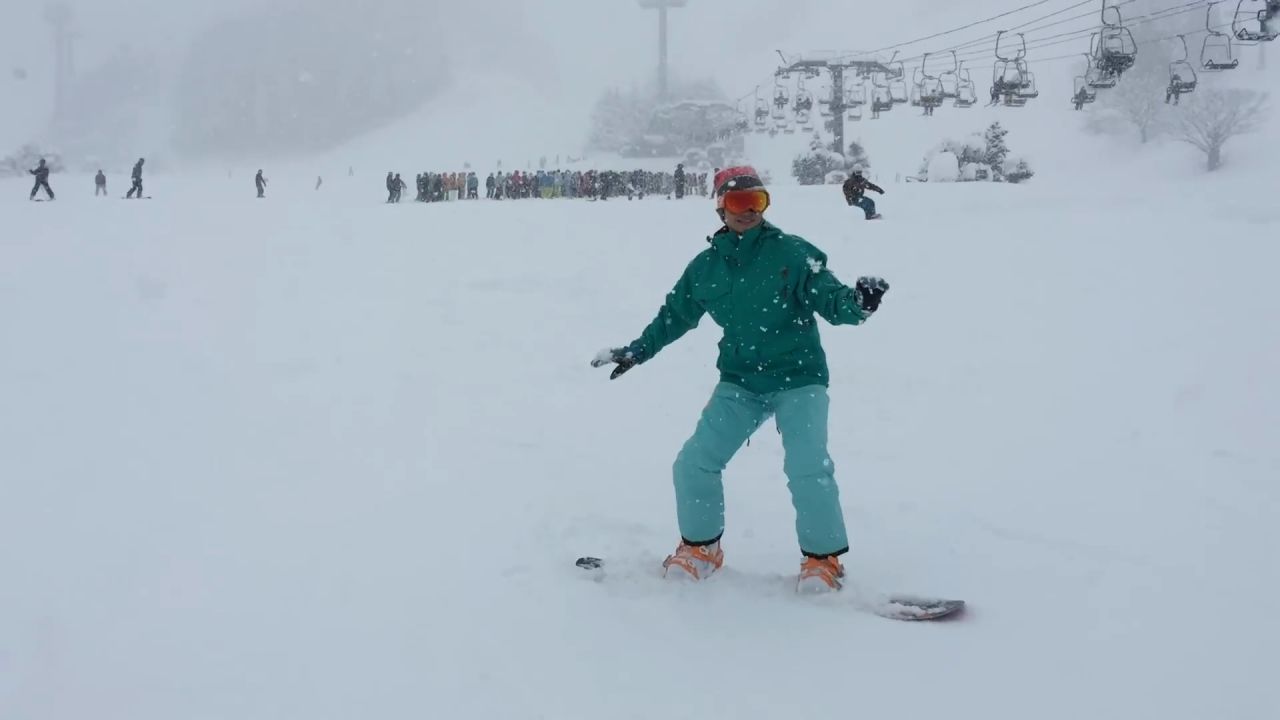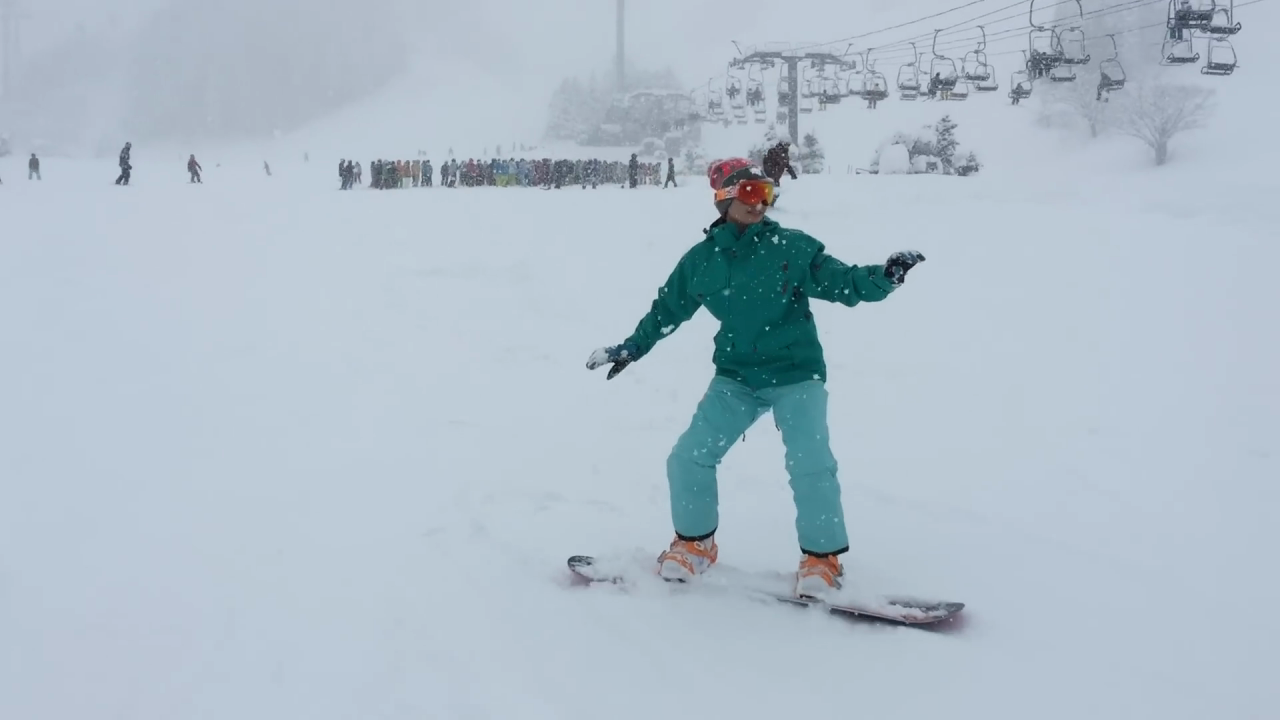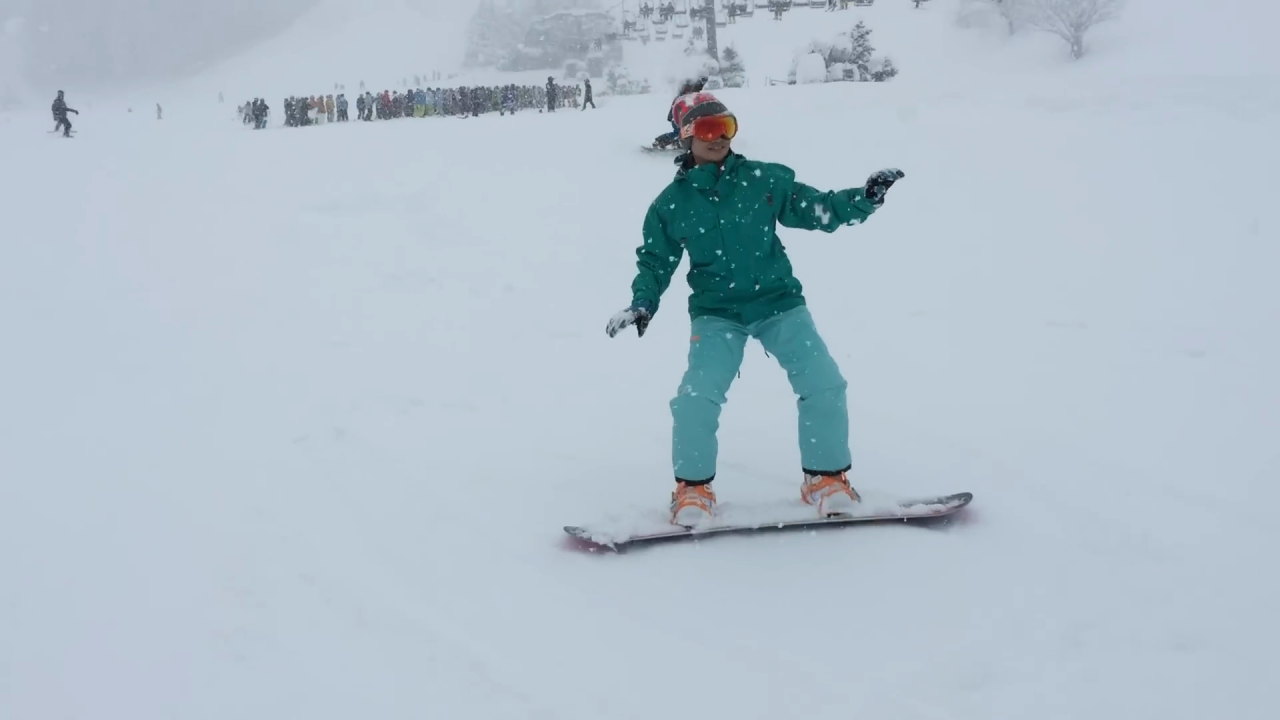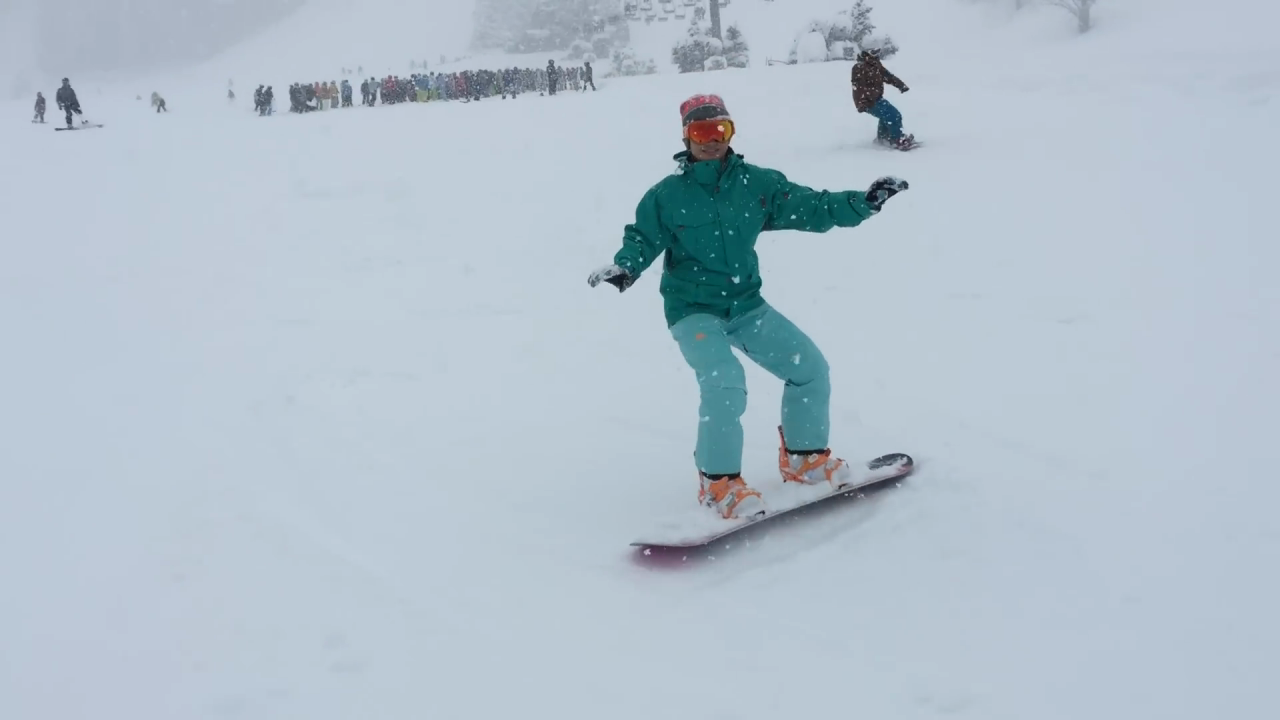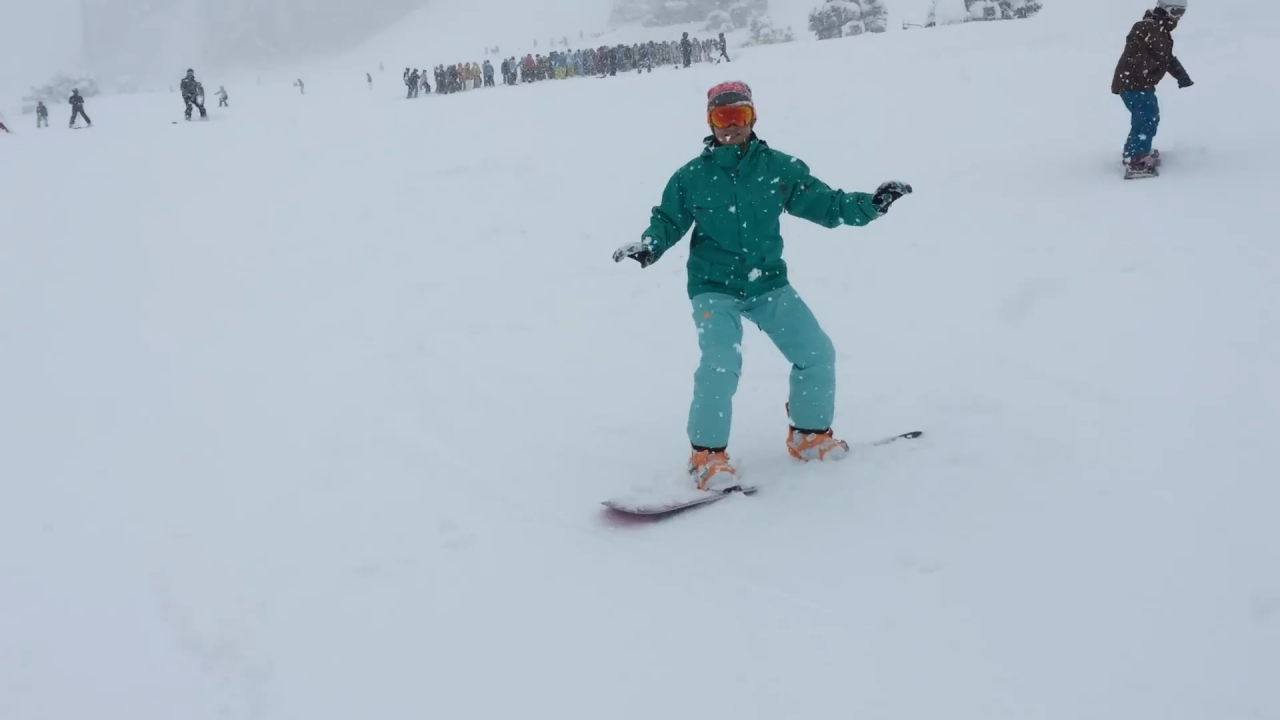
dt=1s
person 1, frame 1
left shoulder: (794, 253)
right shoulder: (705, 266)
left elbow: (829, 300)
right elbow: (676, 314)
left wrist: (858, 302)
right wrist: (637, 351)
left hip: (798, 378)
right hip: (739, 382)
left knee: (808, 467)
right knee: (694, 463)
left ankle: (822, 559)
right ankle: (700, 547)
person 1, frame 2
left shoulder: (793, 247)
right shoulder: (700, 259)
left elbow: (842, 283)
right elbow: (668, 308)
left wrist: (883, 277)
right wrist: (631, 348)
left hip: (796, 373)
right hip: (735, 377)
left knee: (810, 465)
right knee: (689, 457)
left ankle: (821, 558)
right ankle: (694, 544)
person 1, frame 3
left shoulder: (765, 179)
right shoulder: (671, 203)
left elbow: (818, 210)
right elbow: (655, 262)
left wrist: (864, 199)
right wrist: (643, 303)
left hip: (779, 302)
right hip: (716, 312)
left knee: (823, 382)
right knee: (697, 396)
left ankle: (825, 477)
right ankle: (693, 487)
person 1, frame 4
left shoulder: (757, 183)
right shoulder: (666, 195)
left elbow: (811, 208)
right elbow: (642, 240)
left wrist: (864, 203)
right wrist: (624, 266)
left hip: (747, 304)
right hip: (693, 310)
left knee: (810, 367)
right knee: (725, 384)
left ankle: (804, 457)
right ankle: (719, 482)
person 1, frame 5
left shoulder: (780, 168)
right shoulder: (691, 176)
left elbow: (826, 204)
right elbow: (668, 221)
left wrist: (871, 204)
right wrist: (650, 246)
left hip: (768, 283)
right hip: (714, 288)
left knee: (816, 352)
right knee: (721, 364)
left ankle: (809, 434)
right ankle: (706, 454)
